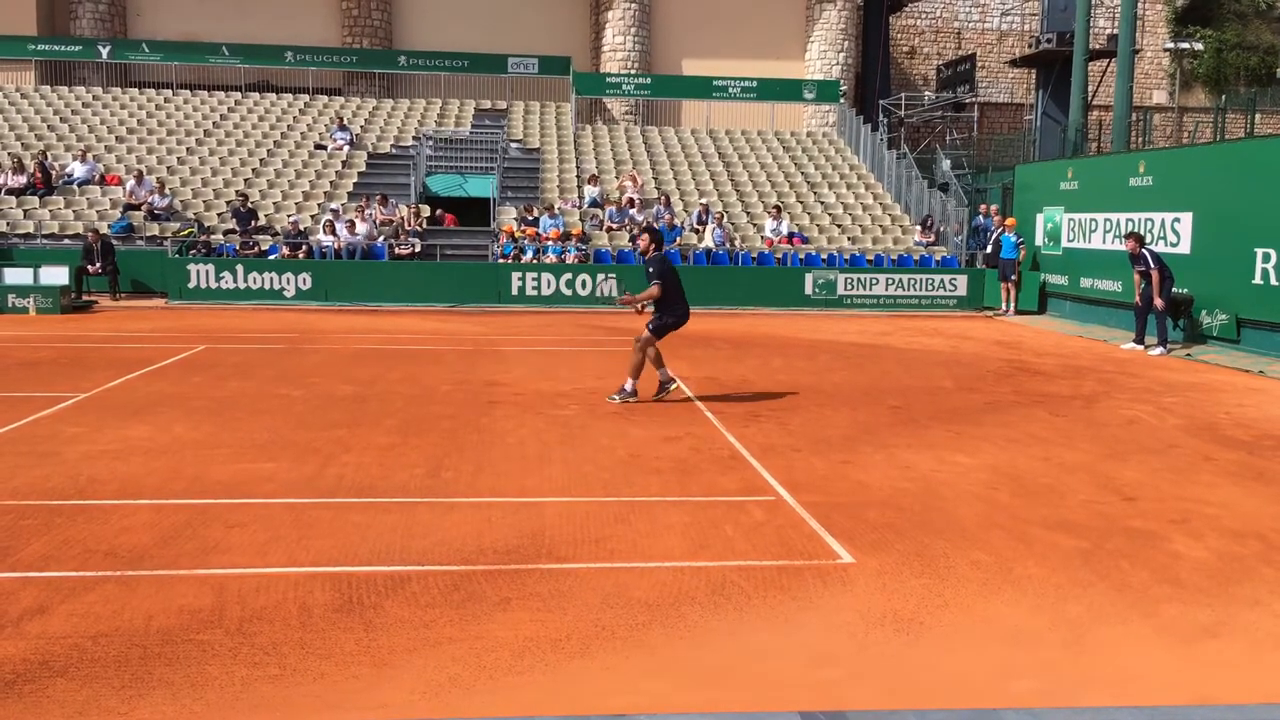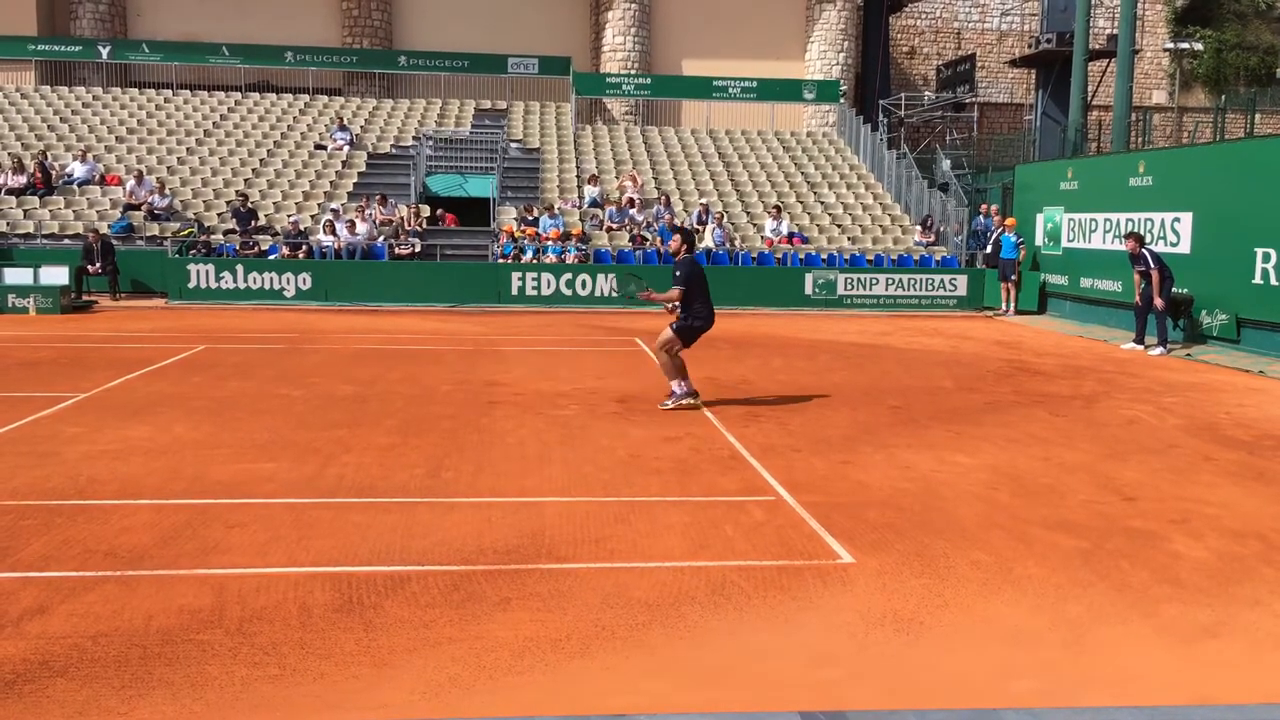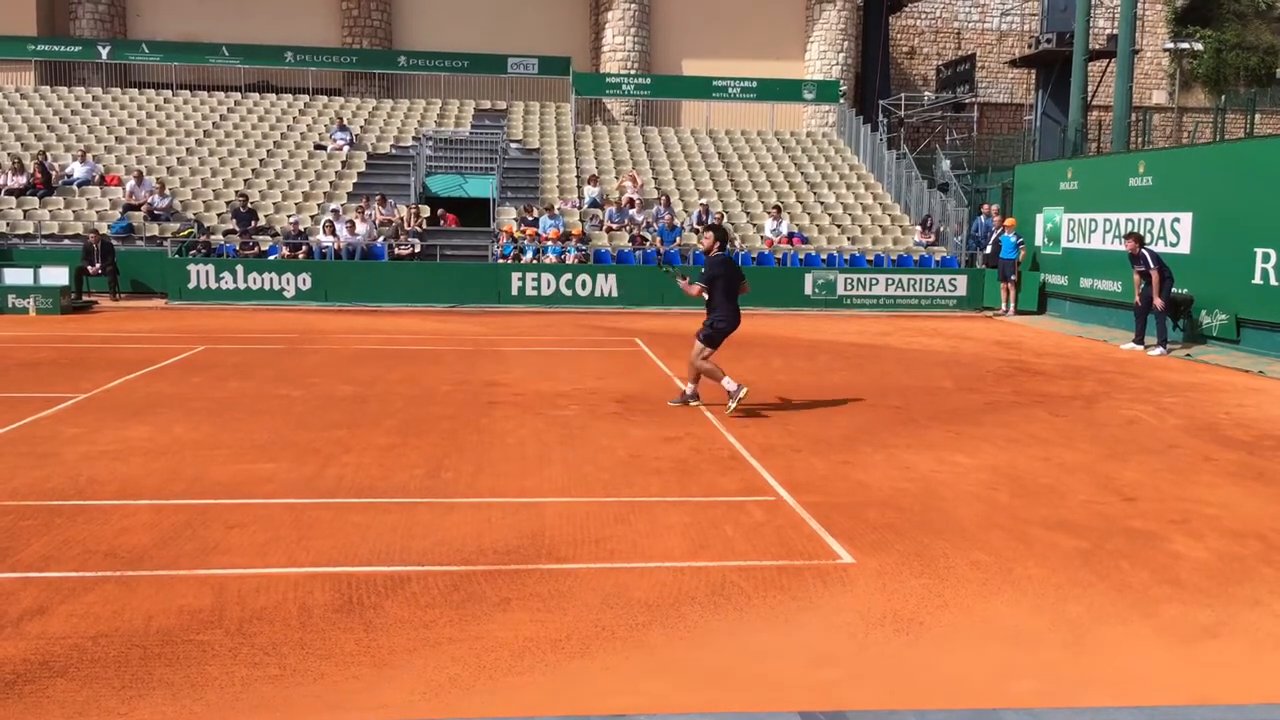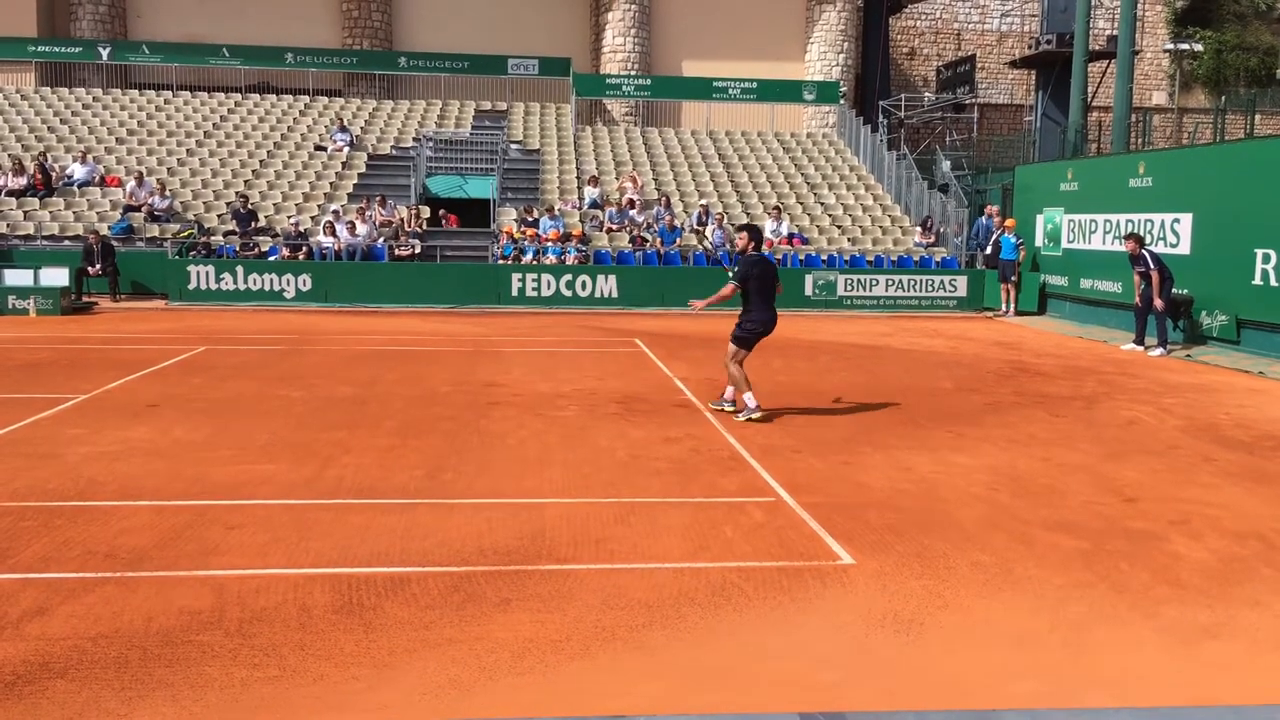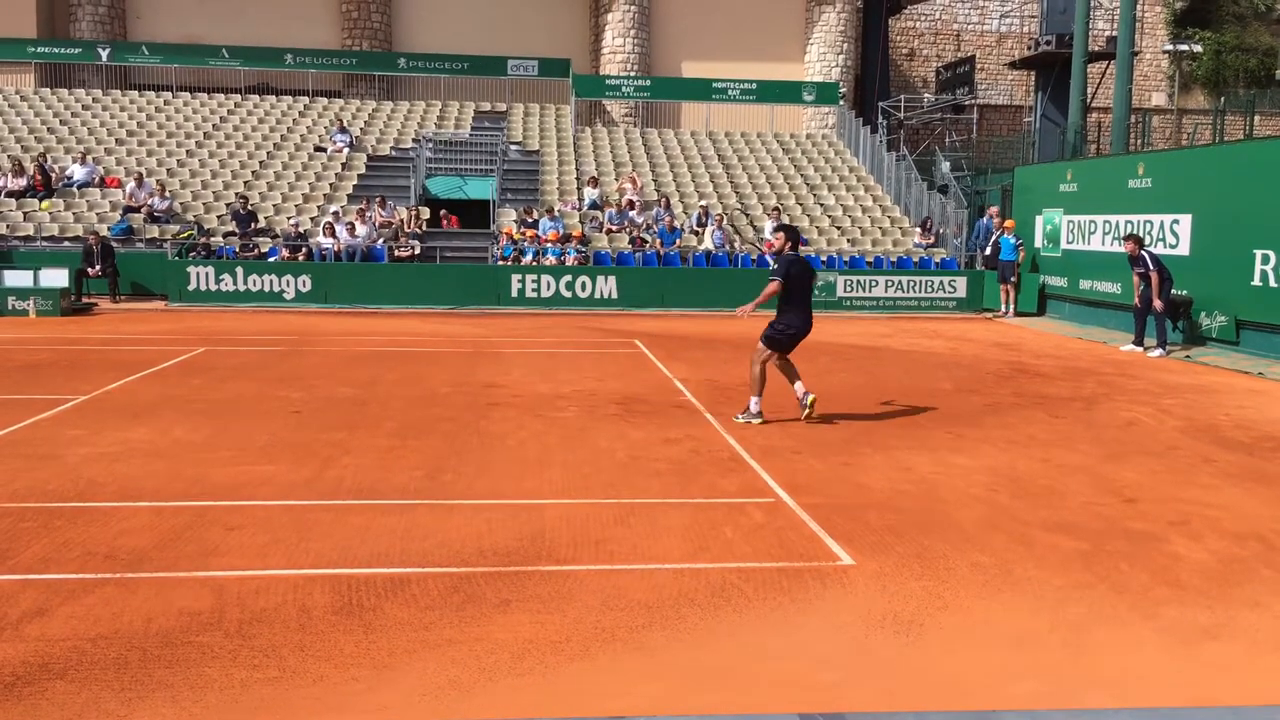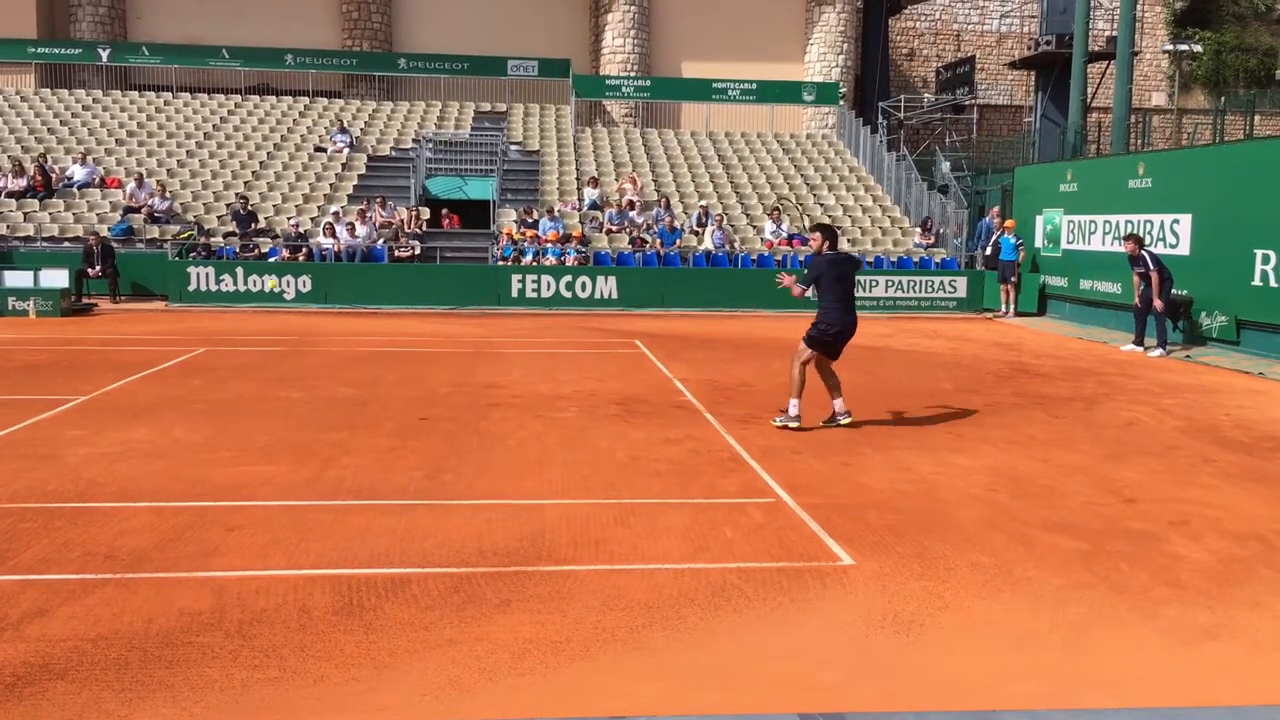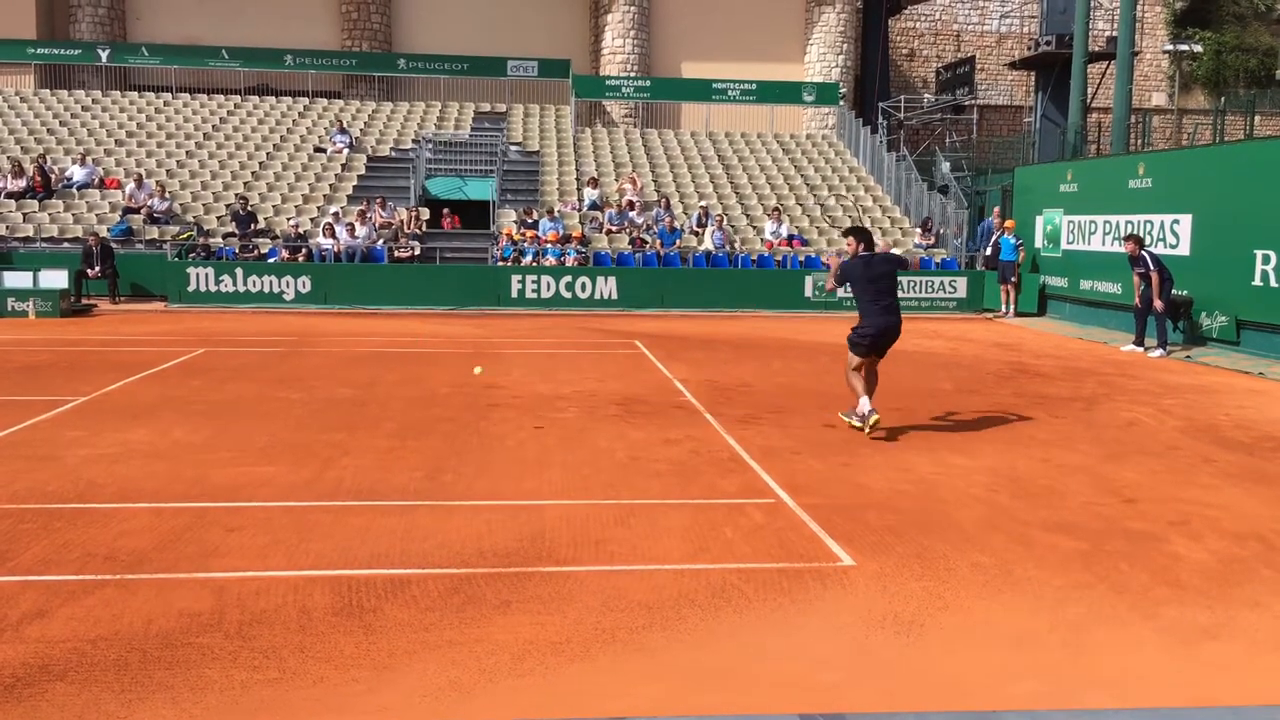
dt=0.1s
person 1, frame 1
left shoulder: (654, 262)
right shoulder: (659, 261)
left elbow: (655, 292)
left wrist: (632, 299)
right wrist: (643, 303)
left hip: (670, 314)
right hip: (673, 313)
left knee: (639, 345)
right knee: (645, 344)
left ankle: (629, 390)
right ankle: (666, 380)
person 1, frame 2
left shoulder: (683, 265)
right shoulder: (689, 263)
left elbow: (675, 295)
left wrist: (654, 296)
right wrist: (676, 306)
left hip: (695, 318)
right hip: (699, 316)
left knee: (660, 347)
right knee: (671, 350)
left ankle: (679, 391)
right ankle: (686, 391)
person 1, frame 3
left shoulder: (713, 263)
right shoulder: (730, 262)
left elbow: (696, 292)
right elbow: (744, 288)
left wrist: (685, 286)
left hip: (720, 318)
right hip: (729, 317)
left knee: (697, 359)
right knee: (698, 355)
left ankle: (734, 389)
right ankle: (689, 394)
person 1, frame 4
left shoulder: (746, 262)
right shoulder: (767, 263)
left elbow: (728, 291)
right elbow: (777, 289)
left wrist: (706, 302)
left hip: (754, 320)
right hip: (767, 319)
left knee: (731, 361)
right knee: (733, 358)
left ankle: (752, 406)
right ankle: (728, 398)
person 1, frame 5
left shoulder: (783, 262)
right shoulder: (806, 264)
left elbow: (774, 287)
right elbow: (813, 278)
left wrist: (753, 304)
left hip: (786, 323)
right hip: (804, 323)
left knee: (758, 360)
right knee: (780, 358)
left ankle: (754, 410)
right ankle: (804, 395)
person 1, frame 6
left shoulder: (817, 263)
right shoulder: (847, 260)
left elbow: (798, 293)
right elbow: (859, 263)
left wrist: (791, 283)
left hip: (829, 322)
right hip: (848, 324)
left knee: (798, 361)
right knee: (821, 364)
left ankle: (792, 413)
right ankle: (841, 412)
person 1, frame 7
left shoulder: (850, 265)
right shoulder: (889, 259)
left elbow: (831, 285)
right elbow: (909, 264)
left wrist: (834, 268)
left hip: (870, 326)
right hip: (893, 324)
left knee: (852, 370)
right knee: (871, 365)
left ankle: (866, 411)
right ankle: (861, 410)
